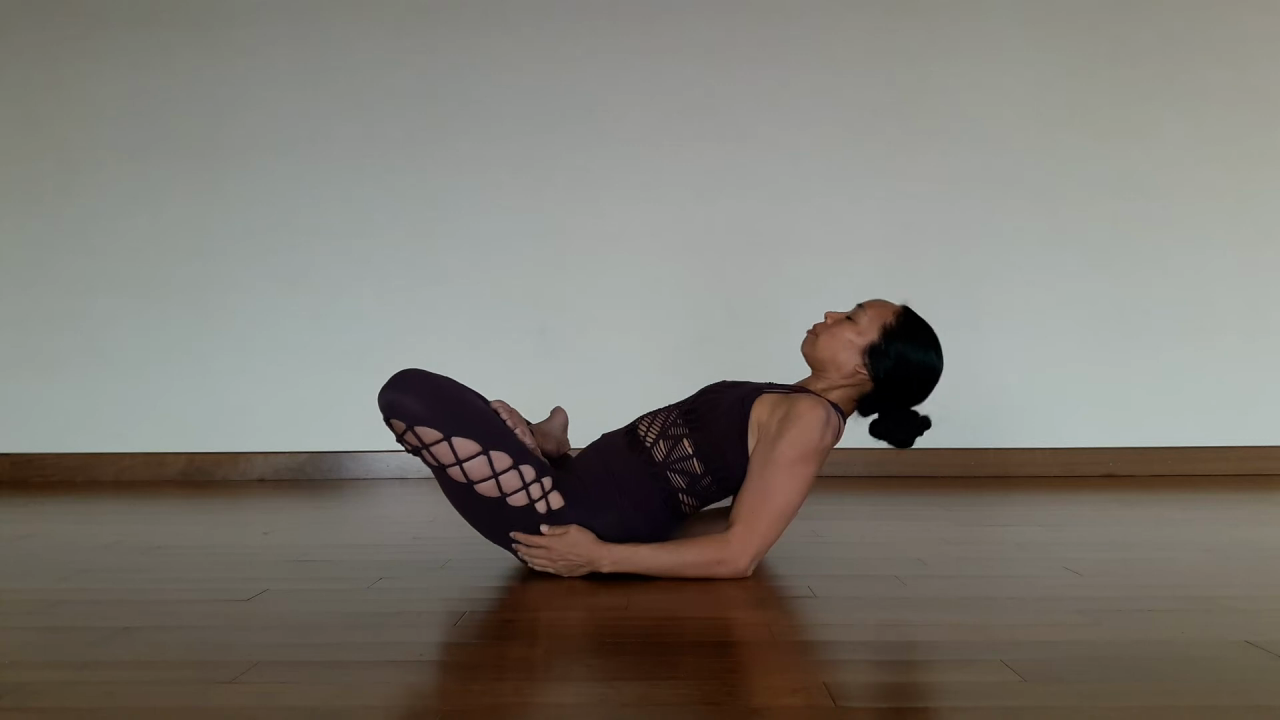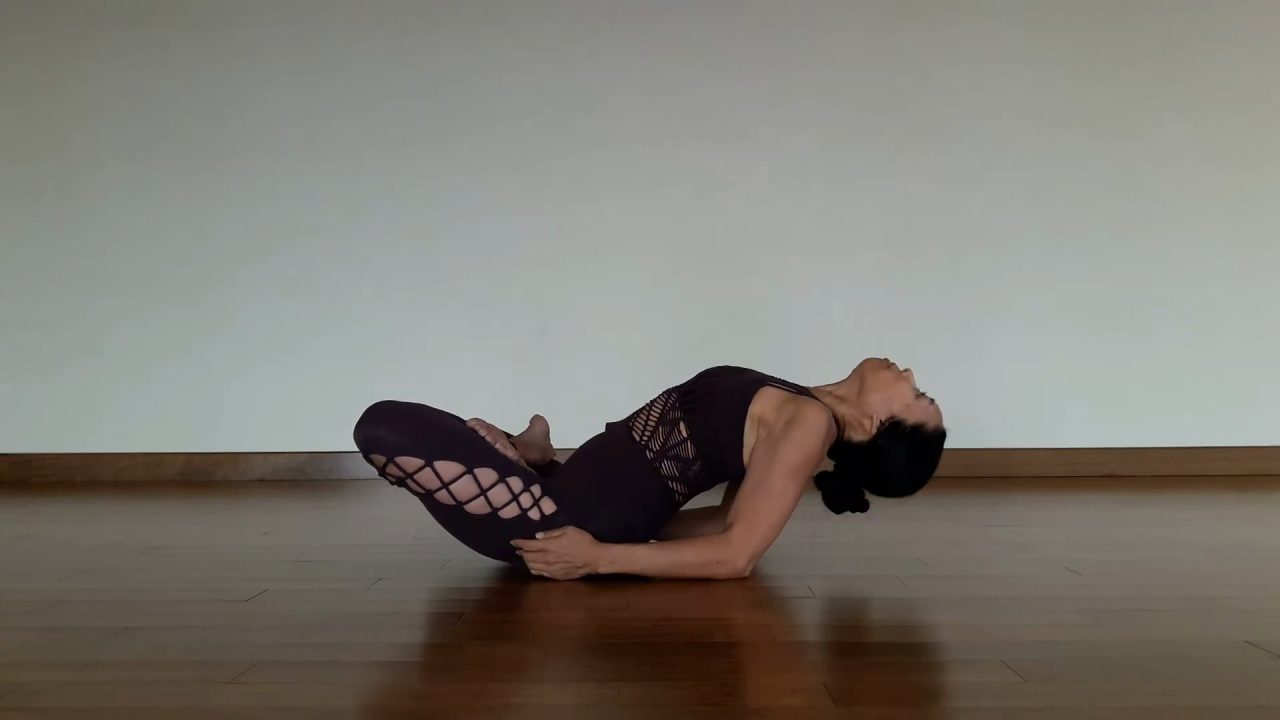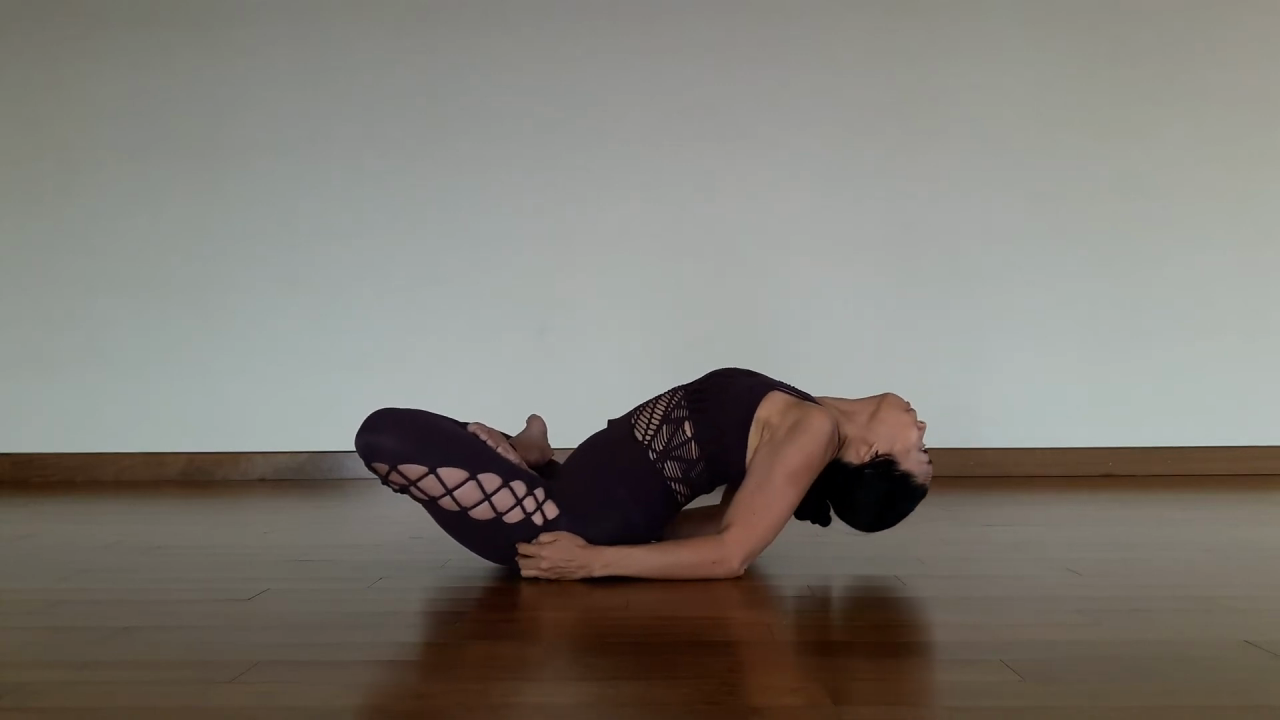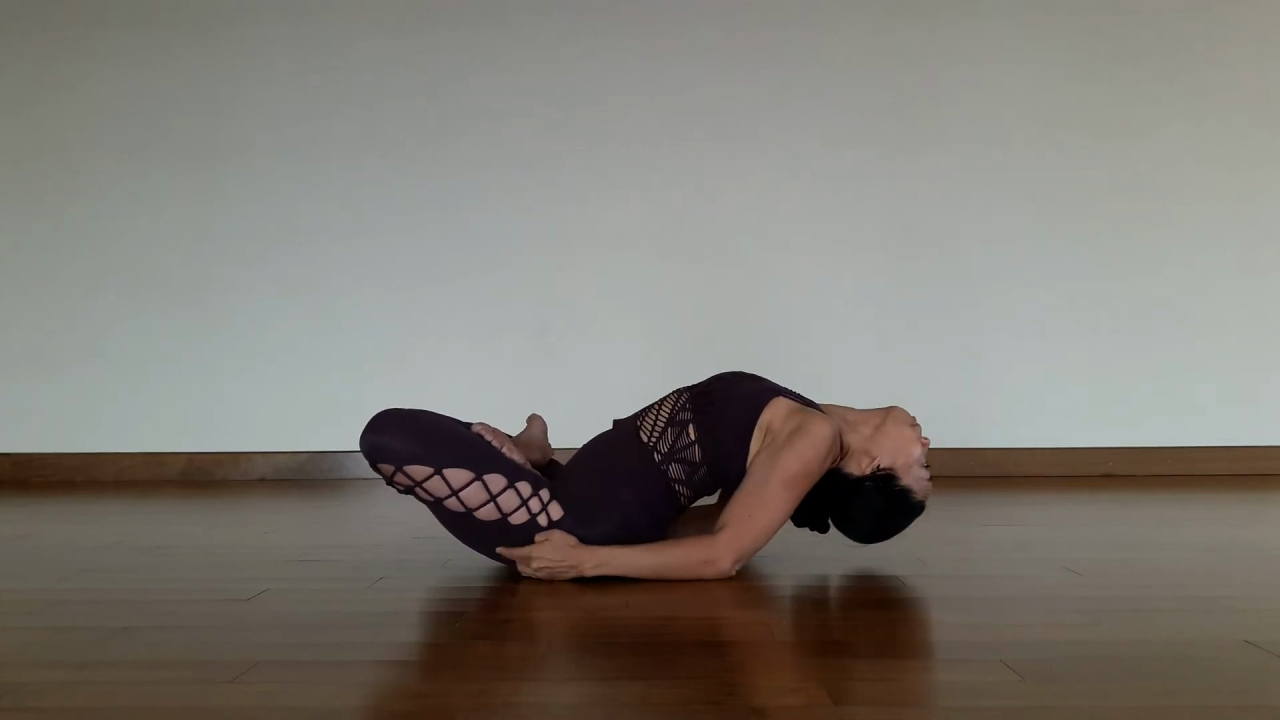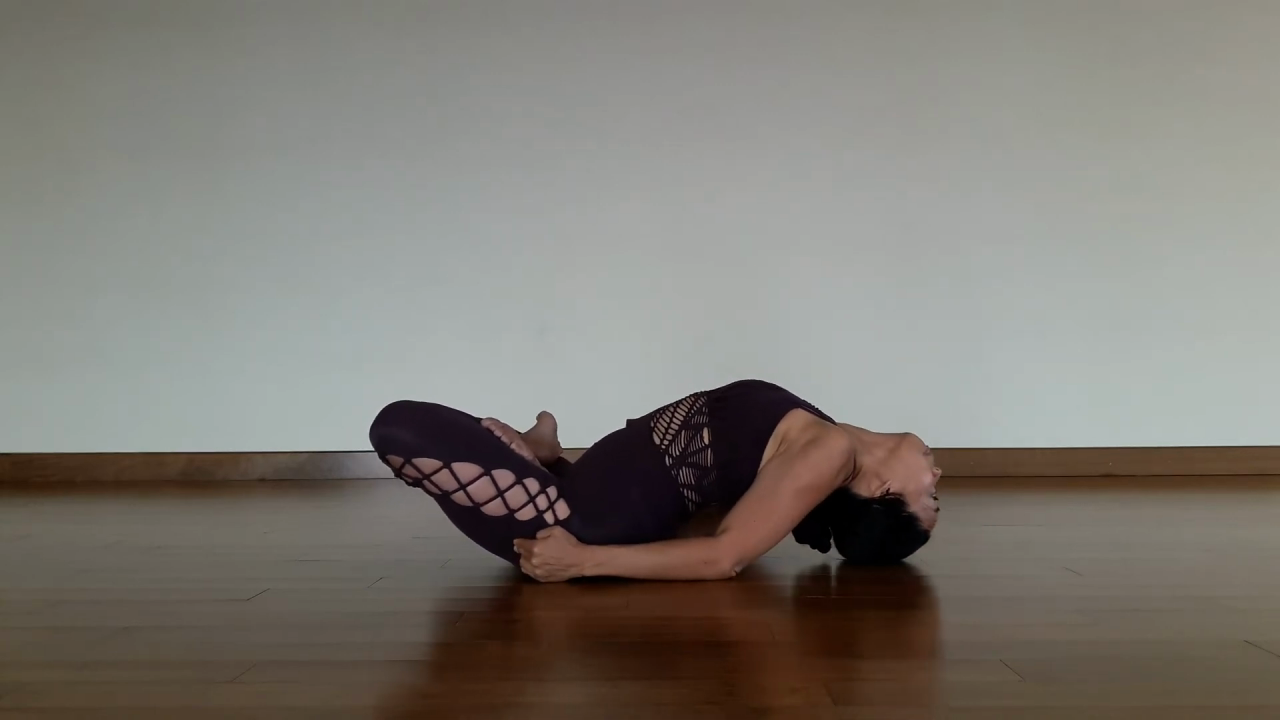
dt=1s
person 1, frame 1
left shoulder: (810, 418)
right shoulder: (796, 407)
left elbow: (737, 555)
right elbow: (744, 514)
left wrist: (601, 556)
left hip: (577, 521)
right hip: (593, 500)
left knee: (407, 394)
person 1, frame 2
left shoulder: (810, 421)
right shoulder: (796, 411)
left elbow: (735, 554)
right elbow: (734, 517)
left wrist: (599, 557)
left hip: (571, 523)
right hip: (586, 505)
left knee: (383, 427)
person 1, frame 3
left shoulder: (815, 428)
right shoulder: (801, 422)
left elbow: (731, 553)
right elbow: (730, 518)
left wrist: (593, 562)
left hip: (572, 524)
right hip: (584, 506)
left knee: (385, 435)
person 1, frame 4
left shoulder: (817, 435)
right shoulder: (808, 427)
left elbow: (724, 554)
left wrist: (585, 561)
left hip: (583, 524)
right hip: (598, 508)
left knee: (388, 435)
person 1, frame 5
left shoulder: (833, 450)
right shoulder: (822, 445)
left elbow: (724, 557)
left wrist: (585, 561)
left hip: (589, 524)
right hip: (598, 495)
left knee: (399, 427)
left ankle: (541, 460)
